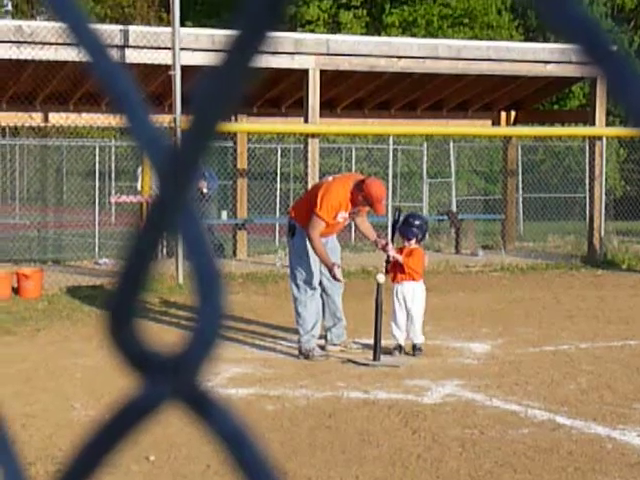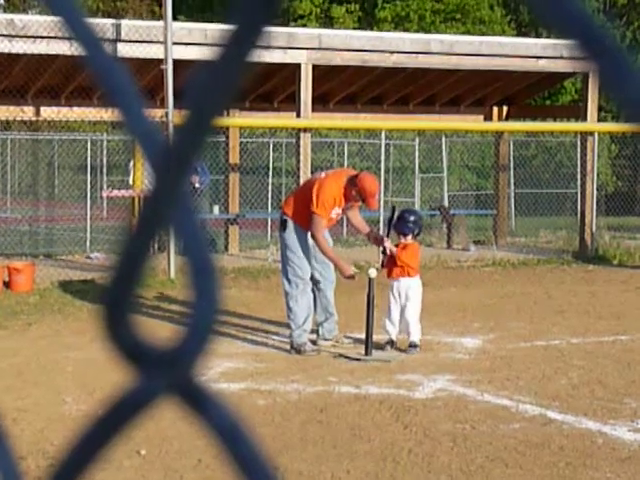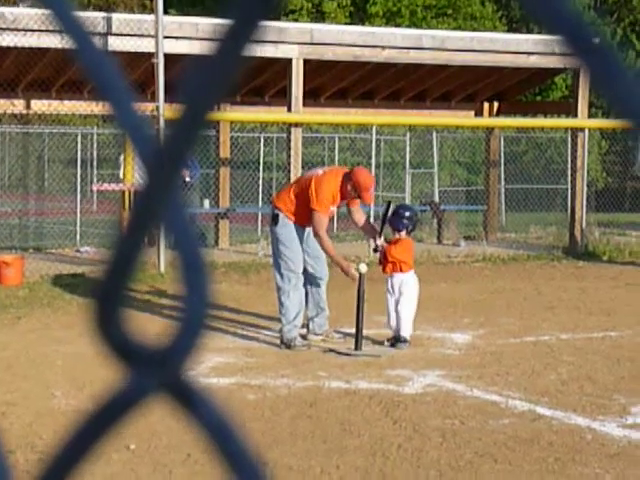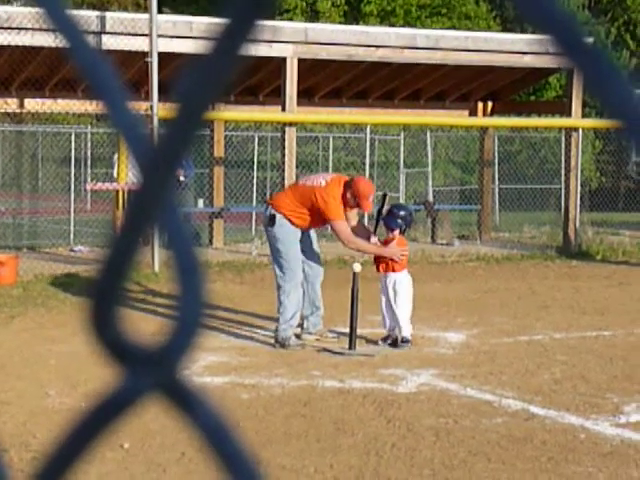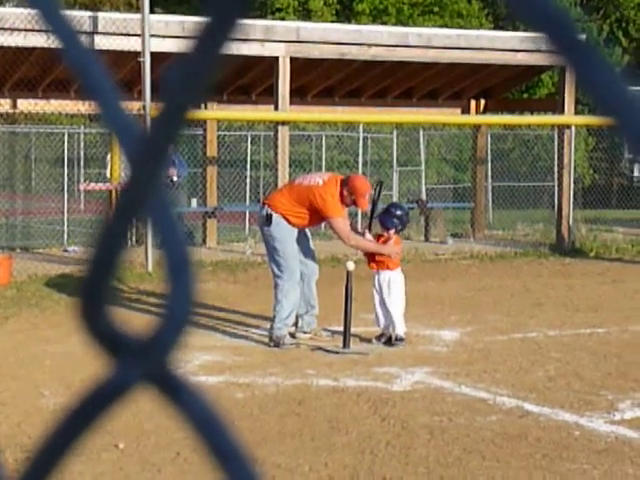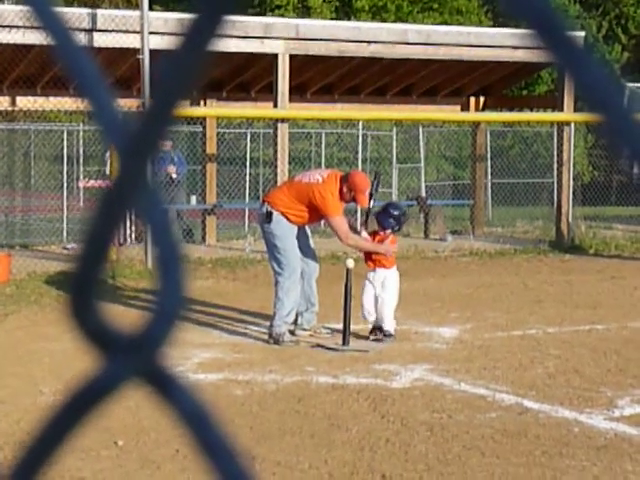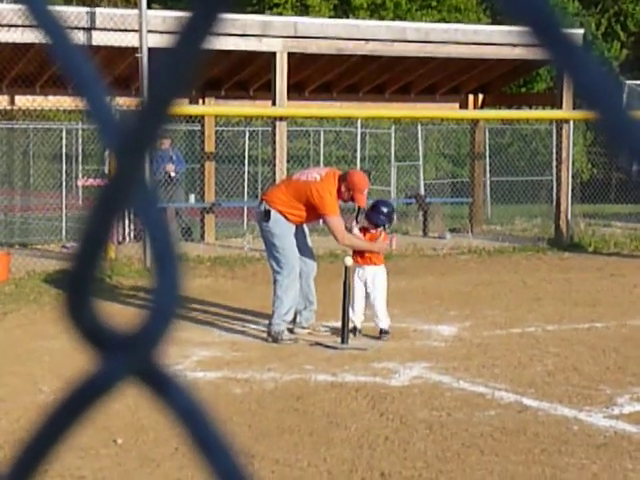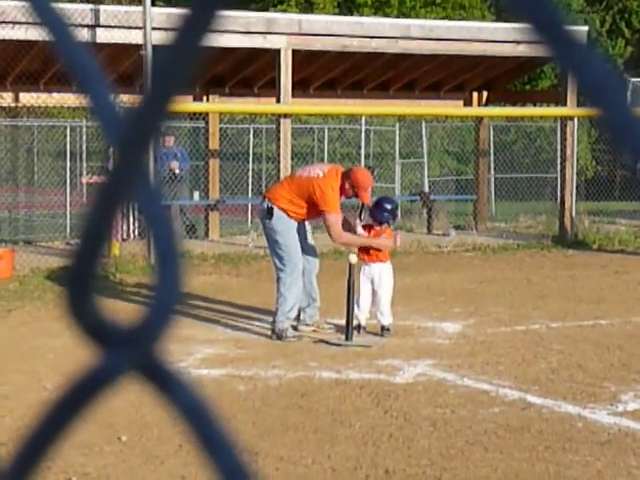
dt=0.3s
person 1, frame 1
left shoulder: (363, 189)
right shoulder: (333, 193)
left elbow: (360, 219)
right elbow: (312, 234)
left wrist: (376, 240)
right wrist: (329, 264)
left hip: (328, 233)
right hip: (304, 230)
left knee: (333, 287)
right knee: (308, 287)
left ankle: (336, 339)
right ankle: (307, 345)
person 1, frame 2
left shoulder: (356, 184)
right shoulder: (328, 190)
left elbow: (352, 212)
right elbow: (317, 235)
left wrist: (370, 234)
right wrist: (340, 264)
left hip: (318, 225)
right hip: (295, 224)
left knee: (325, 280)
right knee: (300, 281)
left ankle: (328, 333)
right ankle: (299, 340)
person 1, frame 3
left shoulder: (350, 182)
right shoulder: (325, 187)
left elbow: (358, 215)
right elbow: (320, 233)
left wrist: (379, 238)
right wrist: (342, 263)
left hip: (309, 221)
right hip: (287, 219)
left knee: (317, 274)
right knee: (292, 276)
left ankle: (318, 328)
right ankle: (289, 335)
person 1, frame 4
left shoulder: (348, 187)
right shoulder: (330, 196)
left elbow: (354, 224)
right elbow: (349, 241)
left wrist: (374, 240)
right wrist: (384, 251)
left hip: (300, 220)
right hip: (281, 218)
left knee: (313, 273)
right knee: (292, 276)
left ankle: (312, 327)
right ankle: (284, 335)
person 1, frame 5
left shoulder: (341, 186)
right shoulder: (327, 195)
left elbow: (344, 224)
right elbow: (348, 238)
left wrist: (368, 241)
right wrist: (383, 249)
left hip: (294, 219)
right hip: (275, 217)
left knee: (309, 271)
right knee: (290, 275)
left ankle: (306, 326)
right ankle: (278, 333)
person 1, frame 6
left shoulder: (340, 181)
right shoulder: (326, 192)
left elbow: (339, 218)
right elbow: (346, 237)
left wrist: (362, 238)
right wrist: (380, 248)
left hip: (294, 216)
right hip: (275, 215)
left knee: (309, 268)
right knee: (290, 272)
left ankle: (306, 324)
right ankle: (278, 331)
person 1, frame 7
left shoulder: (337, 179)
right shoulder: (325, 191)
left elbow: (334, 216)
right elbow: (341, 238)
left wrist: (356, 236)
right wrist: (375, 246)
left hip: (292, 214)
right hip: (273, 213)
left knee: (307, 267)
right knee: (289, 270)
left ankle: (304, 321)
right ankle: (277, 329)
person 1, frame 8
left shoulder: (342, 176)
right shoulder: (328, 188)
left elbow: (335, 213)
right elbow: (337, 236)
left wrist: (356, 230)
right wrist: (373, 242)
left hip: (295, 212)
right hip: (276, 211)
left knee: (309, 264)
right knee: (292, 267)
left ankle: (308, 319)
right ankle: (281, 327)
person 2, frame 1
left shoulder: (418, 252)
right shoulder: (399, 251)
left elbow: (409, 264)
right elbow: (390, 269)
left wrist: (396, 255)
right wrist: (391, 258)
left hip: (414, 288)
right hip: (398, 288)
left knee: (415, 317)
right knee: (398, 317)
left ankle: (417, 342)
right ankle: (400, 343)
person 2, frame 2
left shoulder: (413, 247)
right shoulder: (396, 247)
left elbow: (401, 257)
right elbow: (387, 264)
left wrist: (391, 247)
right wrist: (387, 253)
left hip: (411, 284)
right hip: (396, 283)
left knee: (410, 314)
right knee: (393, 313)
left ankle: (414, 341)
right ankle: (392, 338)
person 2, frame 3
left shoulder: (406, 242)
right shoulder: (392, 242)
left elbow: (392, 252)
right elbow: (384, 261)
left wrist: (383, 244)
right wrist: (382, 250)
left hip: (406, 280)
right hip: (392, 279)
left knee: (404, 309)
right knee: (392, 309)
left ankle: (404, 336)
right ankle: (396, 334)
person 2, frame 4
left shoulder: (399, 242)
right shoulder: (387, 241)
right elbow: (379, 259)
left hip: (400, 279)
right hip: (386, 278)
left knee: (401, 308)
right knee: (386, 308)
left ankle: (406, 336)
right ankle: (391, 333)
person 2, frame 5
left shoulder: (394, 240)
right shoulder: (377, 238)
left elbow: (382, 253)
right elbow: (368, 253)
left hip: (392, 277)
right hip: (378, 276)
left knee: (394, 307)
right knee: (379, 306)
left ankle: (399, 335)
right ankle: (385, 332)
person 2, frame 6
left shoulder: (391, 238)
right shoulder: (373, 234)
left elbow: (377, 252)
left wrist: (367, 239)
right wrist: (362, 237)
left hip: (388, 275)
right hip: (372, 273)
left knee: (386, 304)
right knee: (367, 301)
left ankle: (389, 330)
right ankle: (377, 325)
person 2, frame 7
left shoulder: (382, 236)
right shoulder: (362, 230)
left elbow: (369, 249)
left wrist: (359, 236)
left hip: (376, 272)
right hip: (360, 270)
left knee: (378, 301)
right knee: (357, 300)
left ankle: (384, 328)
right ankle: (356, 326)
person 2, frame 8
left shoulder: (386, 232)
right shoulder: (366, 228)
left wrist: (362, 233)
right wrist: (357, 229)
left hip: (382, 269)
right hip: (366, 267)
left knee: (383, 298)
right knee: (363, 297)
left ankle: (385, 325)
right ankle: (361, 323)
